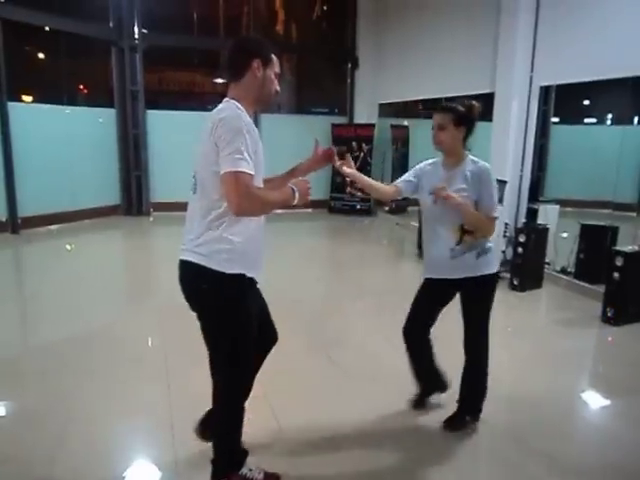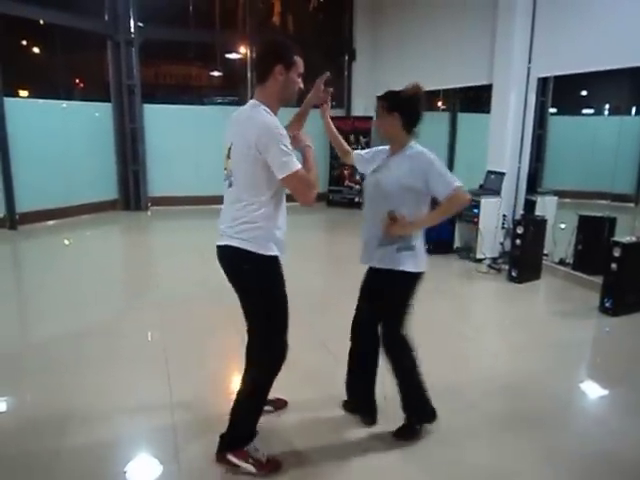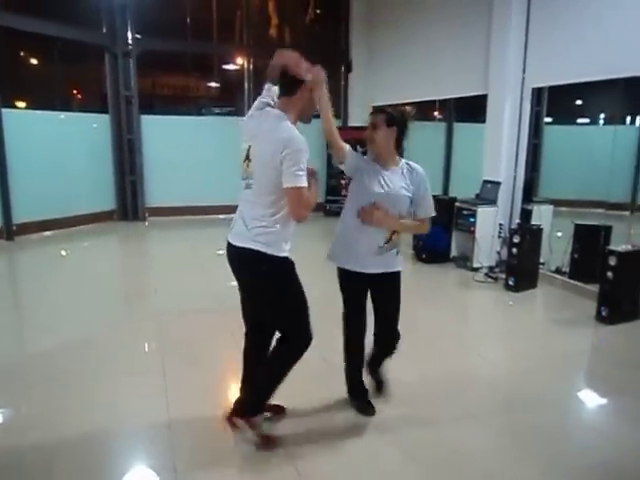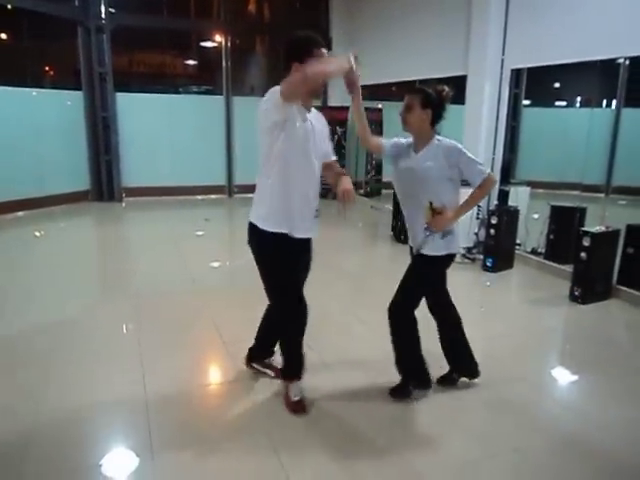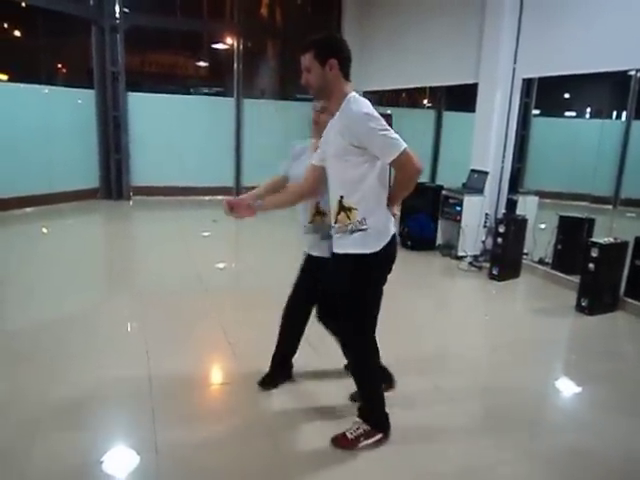
dt=1s
person 1, frame 1
left shoulder: (232, 120)
right shoulder: (234, 120)
left elbow: (257, 187)
right elbow: (243, 200)
left wrist: (306, 167)
right wrist: (294, 194)
left hip: (225, 268)
right hip: (217, 271)
left knee: (262, 340)
right knee: (234, 368)
left ankle: (215, 423)
person 1, frame 2
left shoulder: (245, 117)
right shoulder: (265, 125)
right elbow: (306, 192)
left wrist: (309, 107)
right wrist: (307, 149)
left hip: (235, 245)
right hip: (253, 251)
left knee: (264, 330)
right knee: (272, 345)
left ankle: (252, 397)
right ankle: (237, 442)
person 1, frame 3
left shoulder: (256, 117)
right shoulder: (292, 139)
left elbow: (273, 73)
right elbow: (300, 210)
left wrist: (286, 61)
right wrist: (313, 182)
left hip: (240, 246)
right hip: (266, 255)
left knee: (260, 328)
right knee: (297, 334)
left ankle: (248, 402)
right ankle: (250, 409)
person 1, frame 4
left shoulder: (318, 120)
right shoulder: (277, 108)
left elbow: (329, 164)
right elbow: (306, 75)
left wrist: (342, 180)
right wrist: (343, 64)
left hip: (302, 232)
right hip: (270, 231)
left knee: (285, 303)
right knee: (293, 307)
left ankle: (258, 354)
right ankle: (292, 375)
person 1, frame 5
left shoulder: (358, 115)
right shoulder: (335, 122)
left elbow: (411, 167)
right elbow: (310, 183)
left wrist: (387, 205)
right wrist: (259, 205)
left hip: (367, 248)
right hip: (348, 245)
left knee: (355, 330)
right knee: (337, 318)
left ankle: (375, 421)
right ankle: (372, 379)
person 2, frame 1
left shoulder: (480, 172)
right shoulder: (426, 170)
left elbow: (488, 227)
right elbow: (390, 193)
left wrist: (458, 201)
right wrist: (355, 176)
left hip: (479, 271)
right hip: (439, 270)
left knee: (475, 339)
right knee: (413, 331)
left ankle: (470, 407)
right ankle: (431, 383)
person 2, frame 2
left shoulder: (421, 158)
right shoulder: (379, 157)
left elbow: (460, 197)
right elbow: (347, 155)
left wrist: (416, 222)
right wrist: (325, 117)
left hip: (401, 262)
right hip: (383, 260)
left knee: (391, 336)
right knee: (364, 330)
left ankle: (419, 410)
right ankle: (361, 401)
person 2, frame 3
left shoulder: (413, 174)
right shoulder: (360, 165)
left elbow: (424, 224)
right elbow: (333, 139)
left wrist: (392, 222)
right wrist: (321, 92)
left hip: (388, 267)
right hip: (352, 263)
left knee: (388, 332)
right knee: (355, 330)
left ankle: (374, 366)
right ankle: (358, 390)
person 2, frame 4
left shoulder: (448, 150)
right shoulder: (401, 147)
left elbow: (487, 182)
right elbow: (368, 140)
left wrist: (455, 212)
right wrist: (356, 97)
left hip: (438, 248)
right hip: (420, 246)
left knee: (399, 308)
right knee: (440, 305)
left ankle: (415, 378)
right ankle: (463, 366)
person 2, frame 5
right shoulder: (302, 151)
right elbow: (279, 182)
right wrist: (248, 199)
left hip: (330, 247)
right hip: (318, 245)
left knee: (296, 309)
left ankle: (281, 368)
